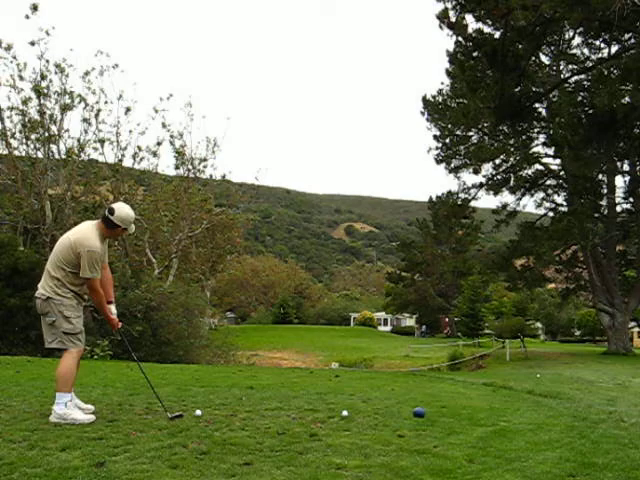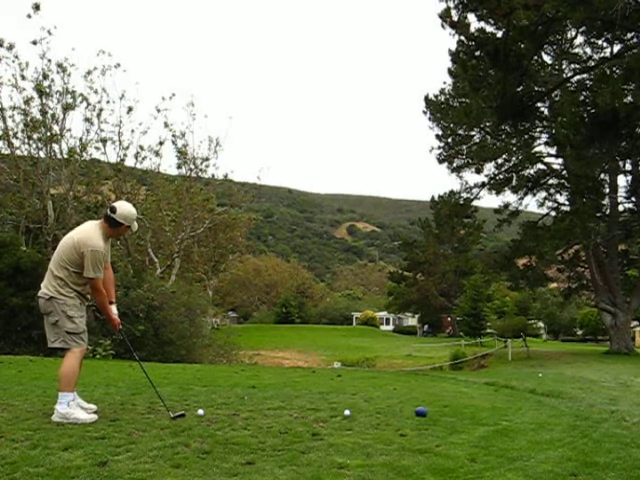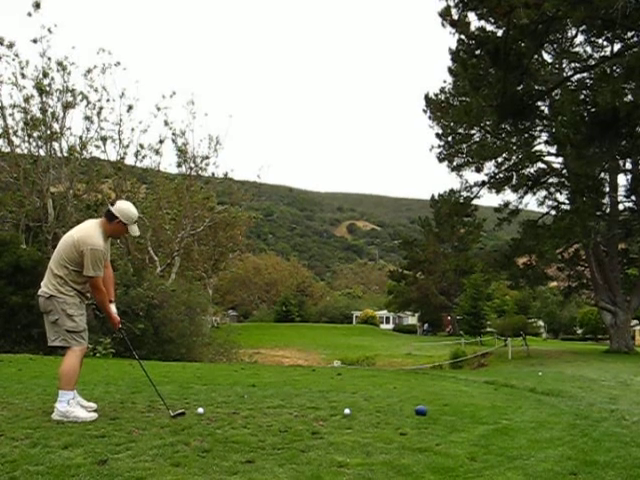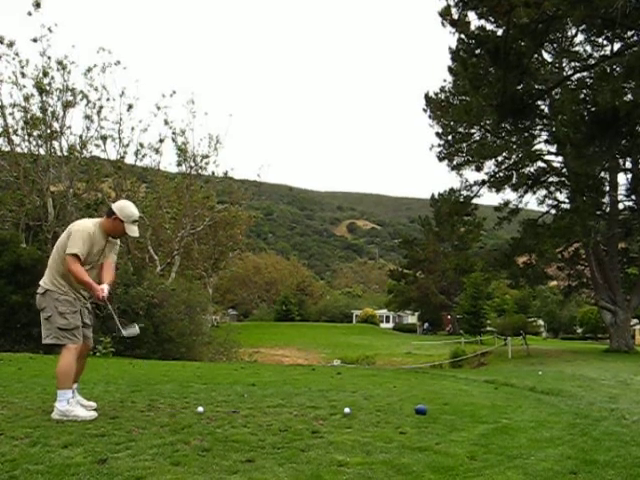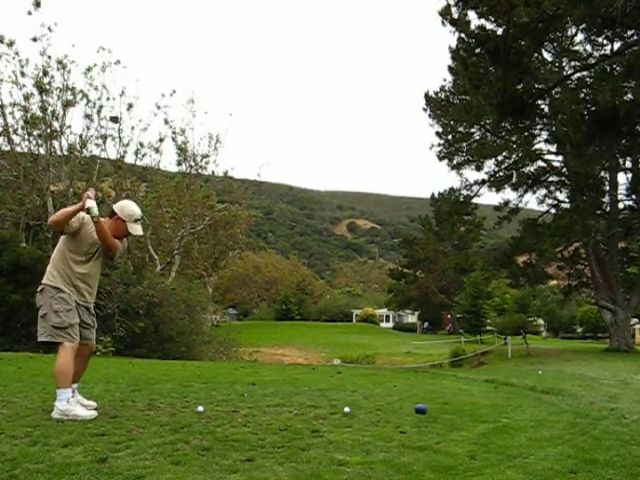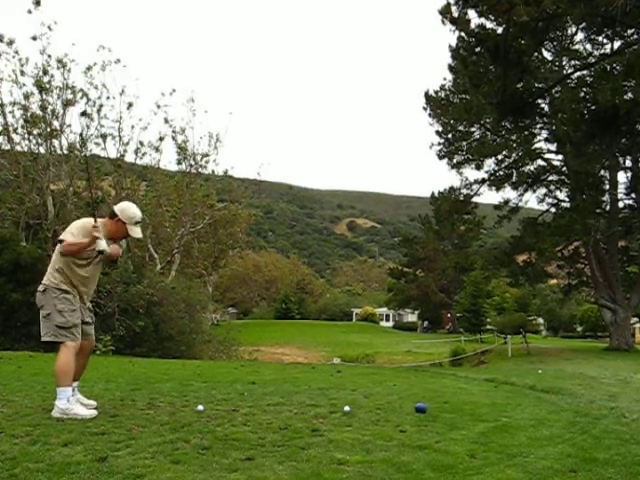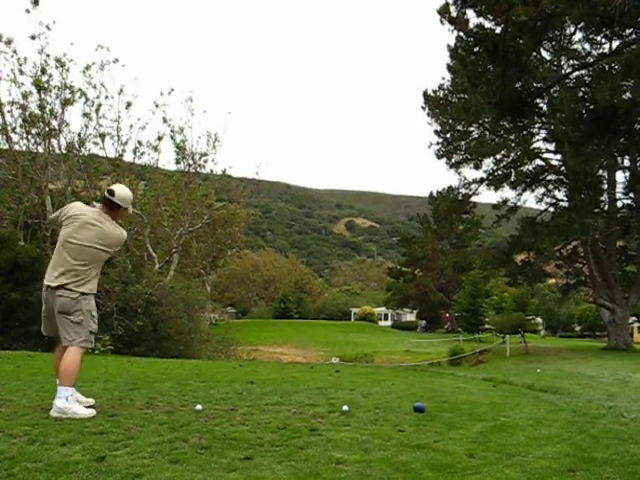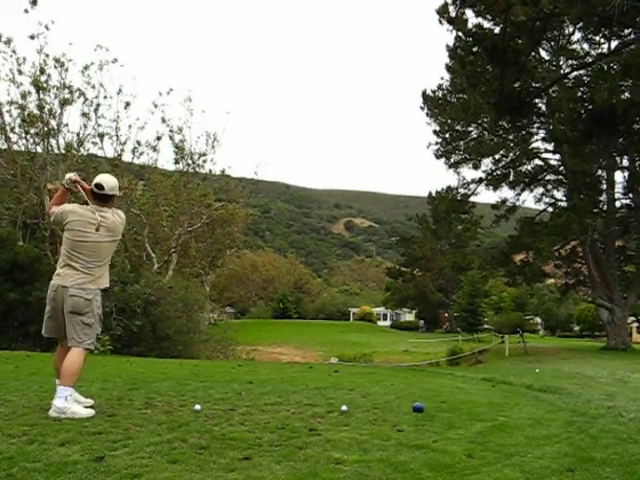
dt=0.4s
person 1, frame 1
left shoulder: (97, 230)
right shoulder: (91, 245)
left elbow: (105, 270)
right elbow: (93, 288)
left wrist: (112, 305)
right wrist: (108, 316)
left hip: (66, 296)
right hip: (58, 297)
left knee: (77, 348)
right knee: (72, 349)
left ankle: (67, 398)
right ankle: (61, 409)
person 1, frame 2
left shoulder: (99, 229)
right shoulder: (94, 245)
left elbow: (107, 270)
right elbow: (96, 288)
left wrist: (113, 305)
right wrist: (110, 317)
left hip: (69, 296)
right hip: (61, 297)
left knee: (79, 348)
right knee: (75, 349)
left ankle: (70, 398)
right ankle: (63, 408)
person 1, frame 3
left shoulder: (100, 231)
right shoulder: (93, 243)
left elbow: (107, 269)
right elbow: (96, 287)
left wrist: (112, 304)
right wrist: (110, 315)
left hip: (70, 295)
right hip: (61, 296)
left knee: (80, 347)
right knee: (75, 348)
left ankle: (69, 396)
right ankle: (63, 407)
person 1, frame 4
left shoulder: (113, 241)
right shoulder: (84, 229)
left elbow: (109, 266)
right elbow: (71, 265)
left wrist: (105, 287)
right wrist: (94, 287)
left hip: (78, 296)
right hip: (58, 293)
left knee: (84, 345)
right knee: (72, 346)
left ankle: (70, 395)
right ankle: (63, 406)
person 1, frame 5
left shoulder: (118, 243)
right shoulder: (82, 221)
left elbow: (108, 243)
right elbow: (53, 222)
left wrist: (95, 217)
right wrist: (80, 206)
left hip: (83, 299)
right hip: (58, 291)
left knee: (87, 346)
right knee: (68, 345)
left ankle: (70, 394)
right ankle: (63, 405)
person 1, frame 6
left shoulder: (115, 238)
right shoulder: (84, 227)
left elbow: (114, 254)
right elbow: (63, 250)
left wrist: (105, 248)
right wrist: (89, 241)
left hip: (78, 296)
right hip: (58, 292)
left knee: (86, 344)
right knee: (70, 344)
left ankle: (70, 394)
right ankle: (63, 404)
person 1, frame 7
left shoulder: (76, 210)
right shoulder: (118, 235)
left elbow: (55, 217)
right wrist: (100, 208)
left hip: (52, 287)
right hip: (76, 294)
left knee: (64, 342)
right knee: (77, 345)
left ankle: (66, 393)
right ankle: (62, 403)
person 1, frame 8
left shoulder: (73, 212)
right shoulder: (118, 220)
left elbow: (52, 209)
right elbow: (105, 207)
left wrist: (66, 186)
right wrist: (84, 186)
left hip: (59, 286)
right hip: (84, 292)
left knee: (64, 342)
right knee: (79, 345)
left ankle: (65, 393)
right ankle: (62, 402)
